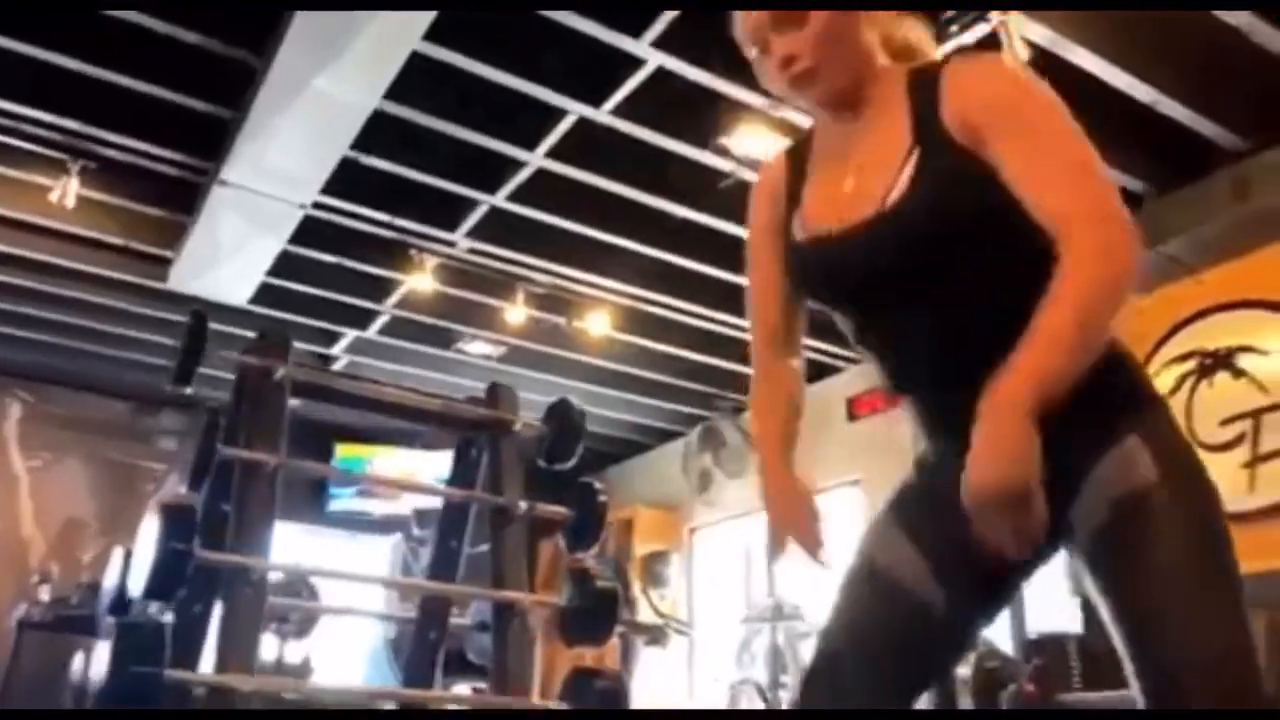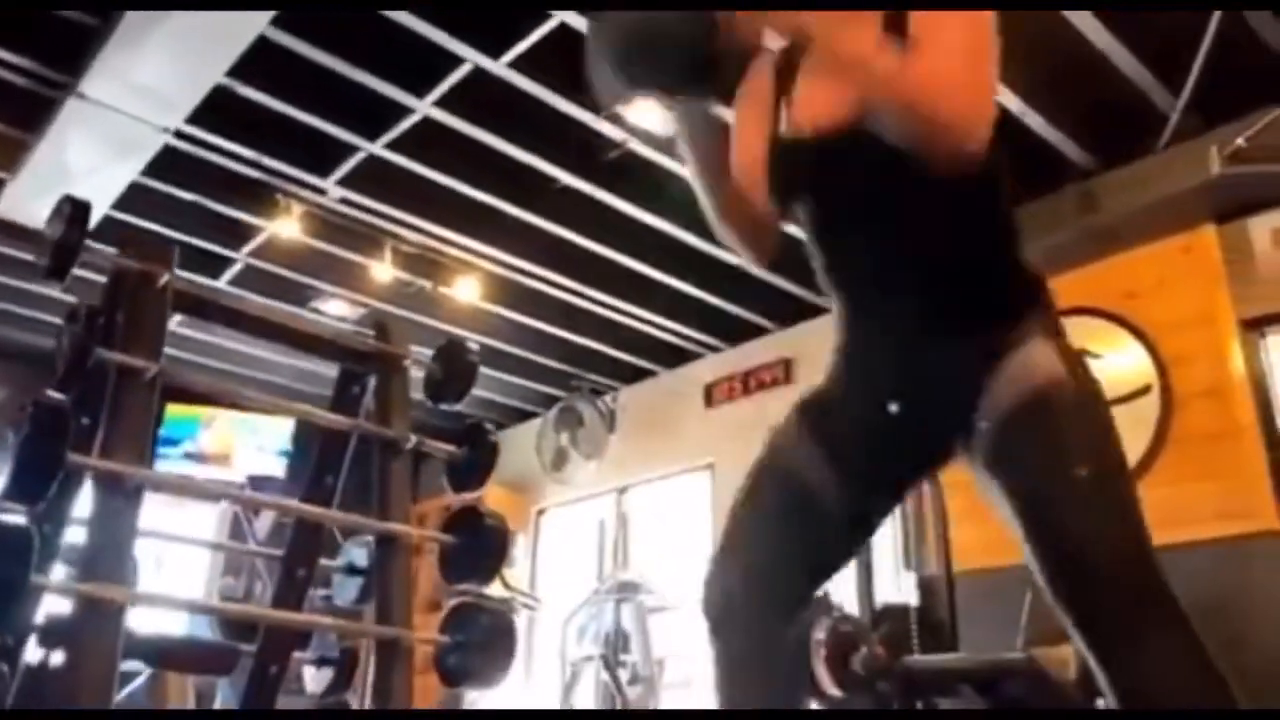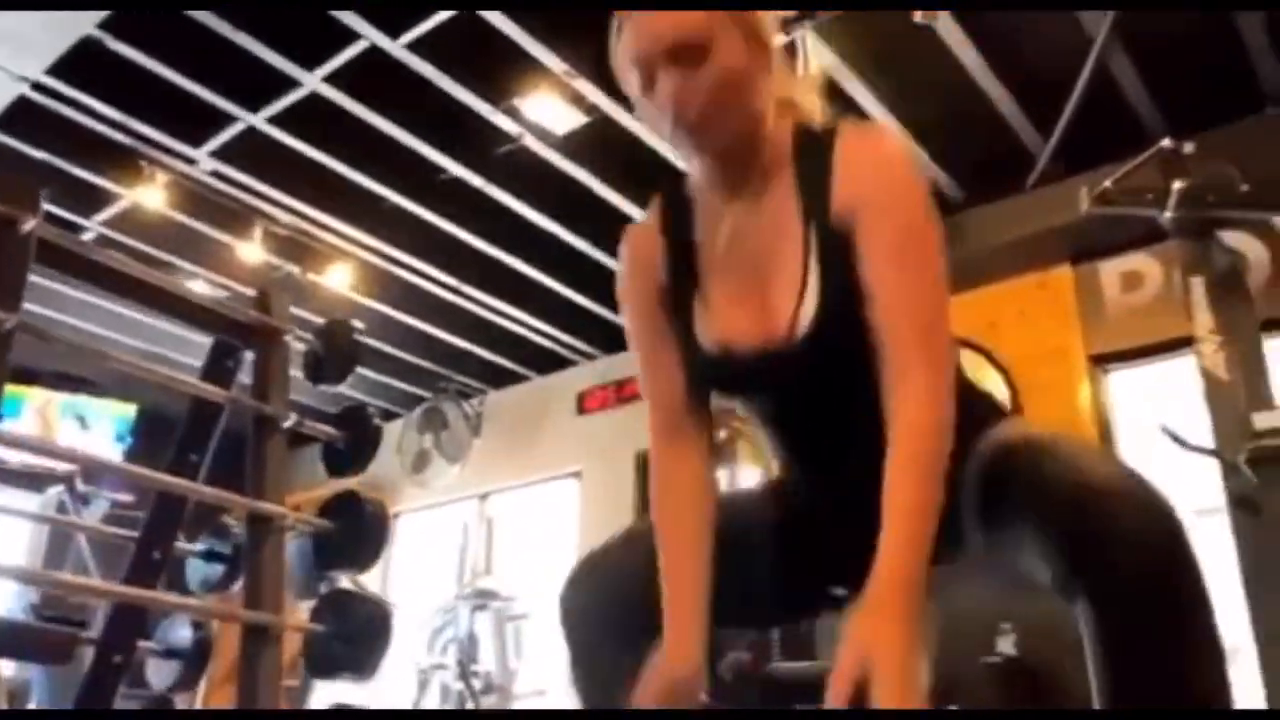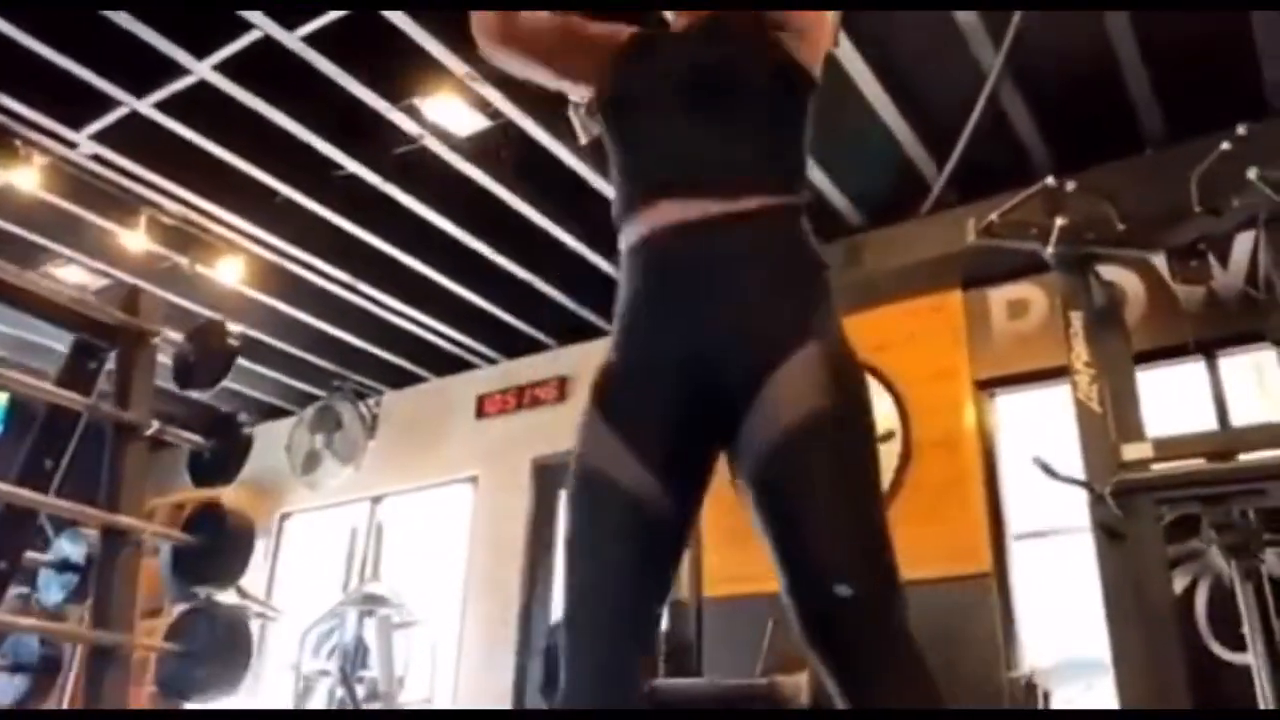
dt=1s
person 1, frame 1
left shoulder: (977, 92)
right shoulder: (782, 187)
left elbow: (1107, 245)
right elbow: (772, 357)
left wrist: (1009, 408)
right wrist: (777, 471)
left hip: (1090, 427)
right hip: (957, 465)
left knee: (1204, 696)
right knee: (835, 702)
person 1, frame 2
left shoulder: (927, 22)
right shoulder: (769, 81)
left elbow: (955, 123)
right elbow: (747, 234)
left wrist: (809, 25)
right wrist: (689, 112)
left hip: (993, 337)
right hip: (872, 373)
left knee: (1106, 574)
right knee: (740, 600)
person 1, frame 3
left shoulder: (864, 169)
right shoulder: (650, 254)
left elbow: (923, 396)
right elbow: (679, 451)
left wrist: (895, 604)
right wrist: (685, 638)
left hip: (955, 468)
right hip: (825, 507)
right knee: (603, 594)
person 1, frame 4
left shoulder: (779, 30)
right shoulder: (618, 50)
right elbow: (503, 38)
left hip: (768, 315)
right hip: (649, 334)
left knee: (853, 621)
right knee: (597, 653)
